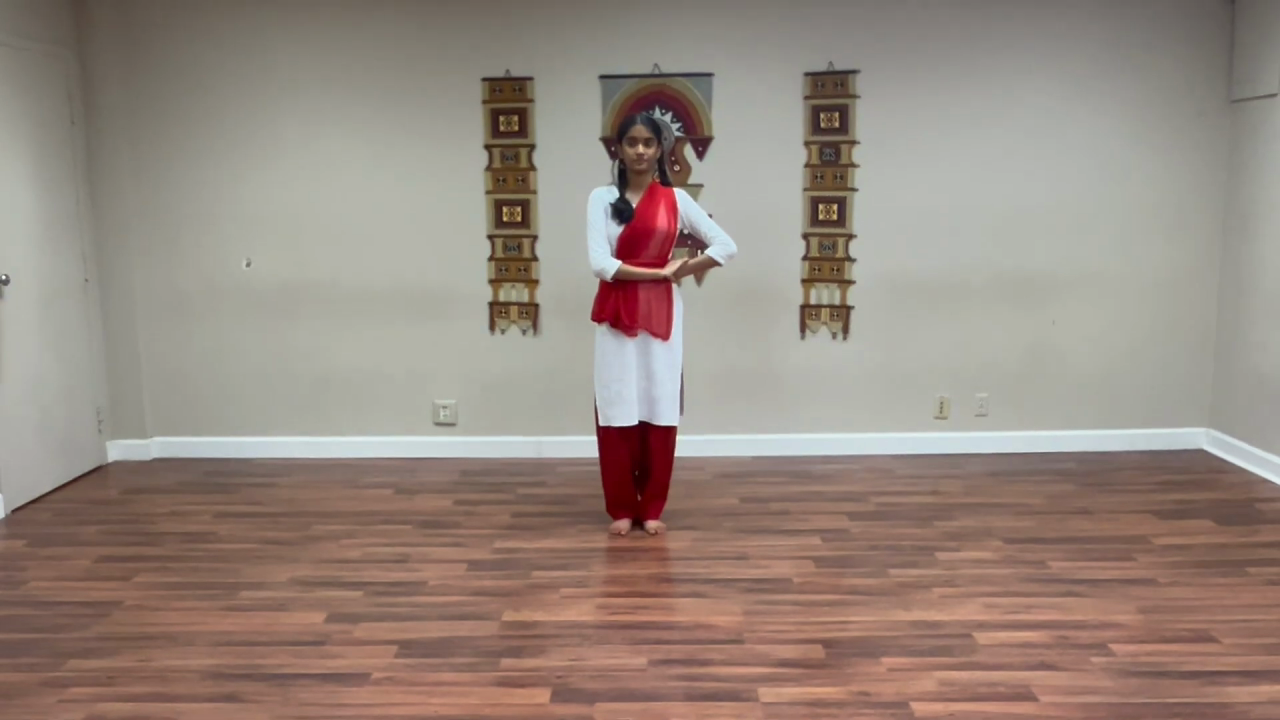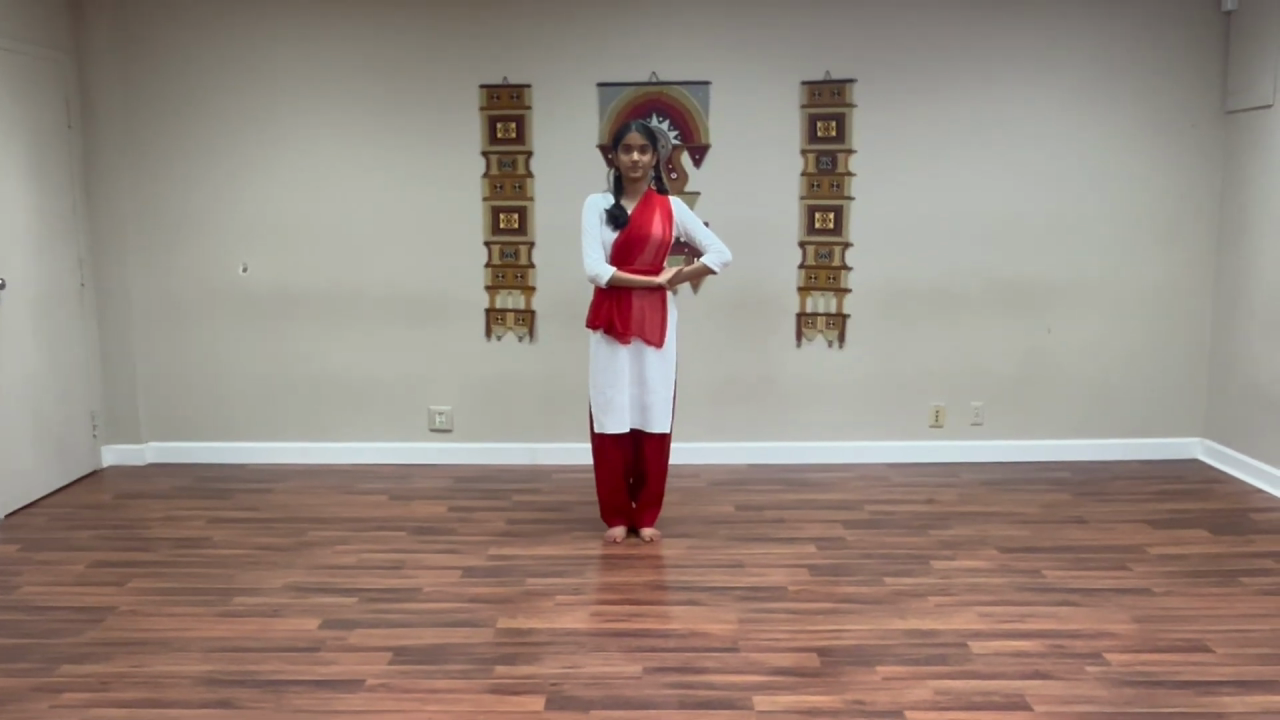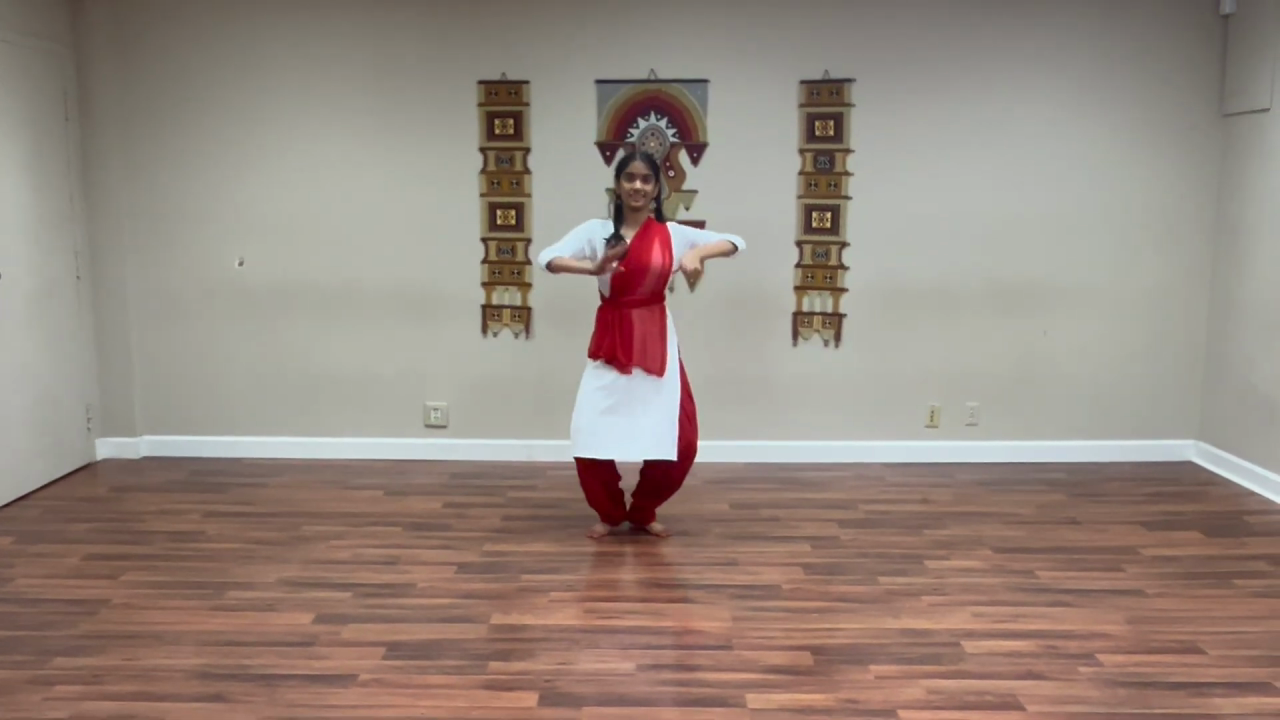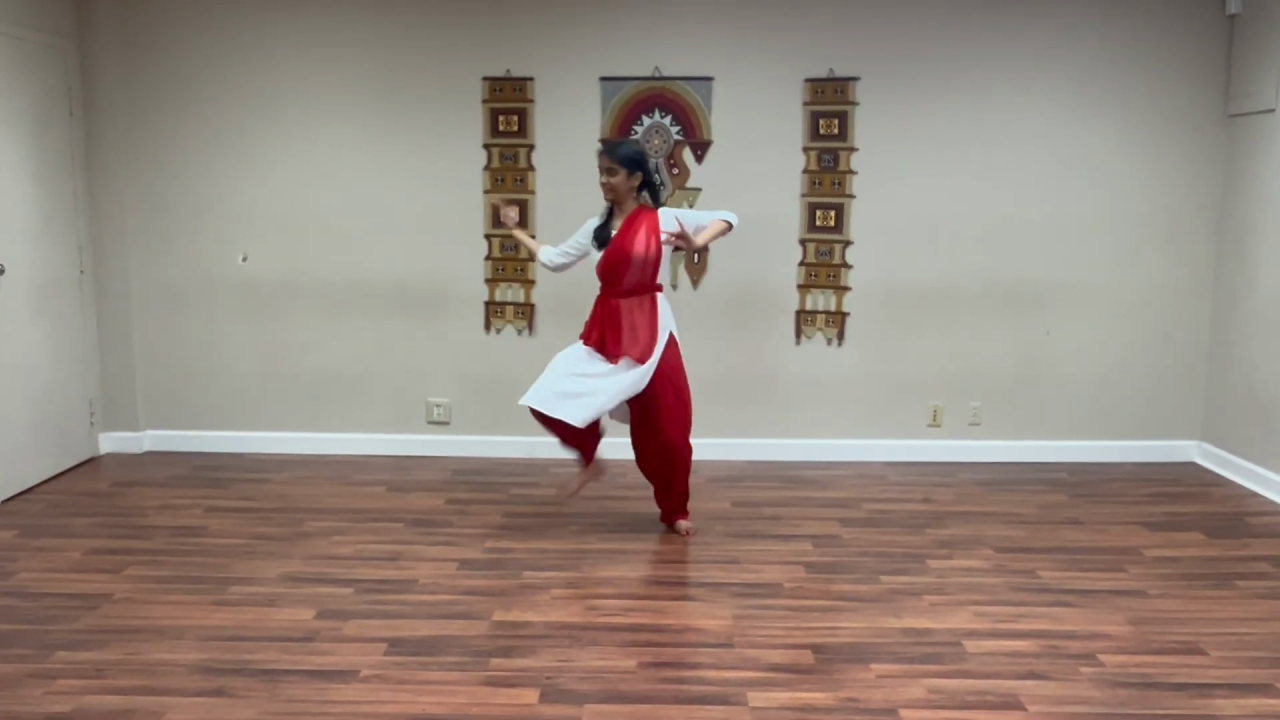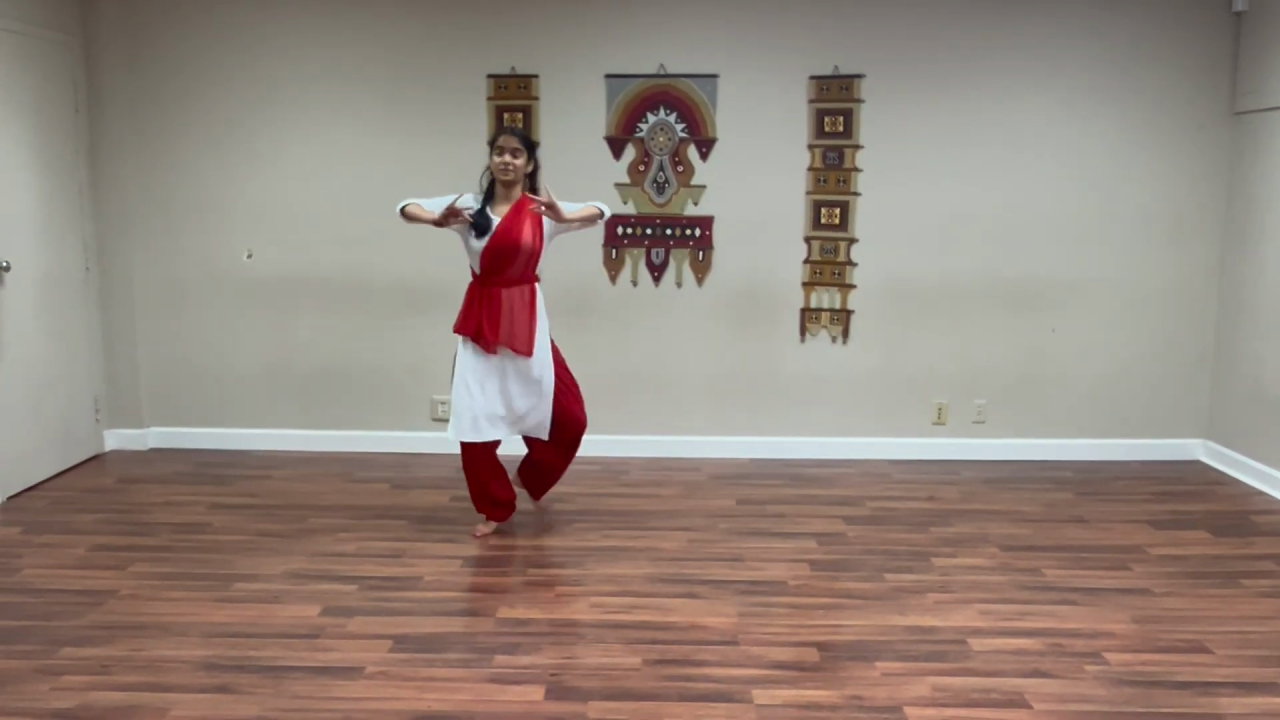
dt=1s
person 1, frame 1
left shoulder: (676, 199)
right shoulder: (601, 198)
left elbow: (725, 246)
right elbow: (600, 263)
left wrist: (680, 273)
right wrist: (659, 272)
left hip: (661, 313)
right hip: (616, 314)
left knee: (660, 408)
right knee: (617, 410)
left ankle: (651, 508)
right ankle: (621, 508)
person 1, frame 2
left shoulder: (671, 207)
right shoulder: (597, 204)
left elbow: (720, 254)
right elbow: (594, 269)
left wrist: (674, 280)
right wrist: (653, 280)
left hip: (655, 321)
right hip: (611, 322)
left knee: (653, 418)
right knee: (611, 419)
left ankle: (646, 516)
right ankle: (616, 516)
person 1, frame 3
left shoulder: (672, 234)
right shoulder: (595, 231)
left elbow: (734, 242)
right elbow: (547, 258)
left wrist: (700, 253)
right wrist: (593, 268)
left hip: (657, 346)
right hip: (610, 346)
left knee: (680, 446)
right knee: (589, 442)
left ankle: (643, 511)
right ankle: (611, 513)
person 1, frame 4
left shoulder: (665, 219)
right shoulder: (596, 228)
left elbow: (727, 218)
right elbow: (554, 259)
left wrist: (697, 242)
right wrist: (516, 231)
left hip: (651, 332)
right hip: (604, 331)
left knee: (668, 431)
right knee: (548, 399)
left ankle: (675, 511)
right ankle: (589, 460)
person 1, frame 5
left shoulder: (541, 210)
right shoulder: (468, 207)
left elbow: (601, 210)
right elbow: (406, 208)
left wrist: (565, 218)
right wrist: (437, 220)
left hip: (527, 322)
right hip: (481, 323)
left knee: (567, 417)
right knee: (475, 424)
left ankle: (532, 480)
right ankle: (495, 507)
